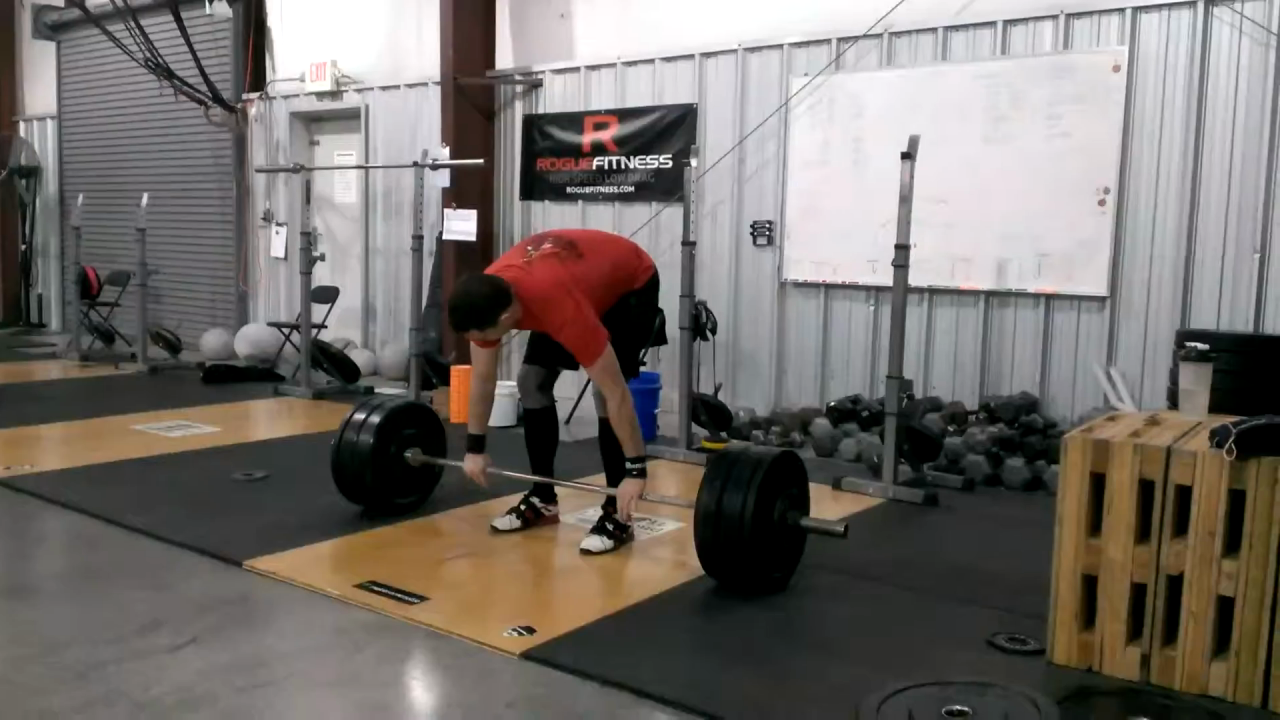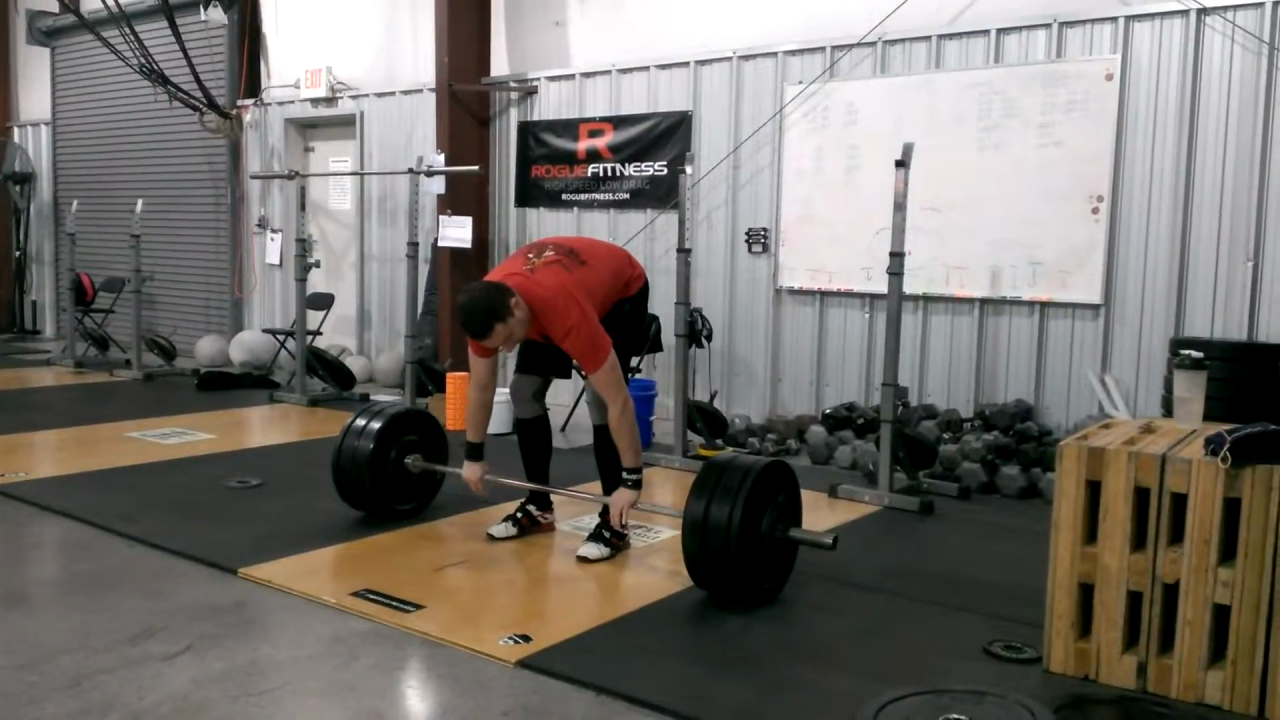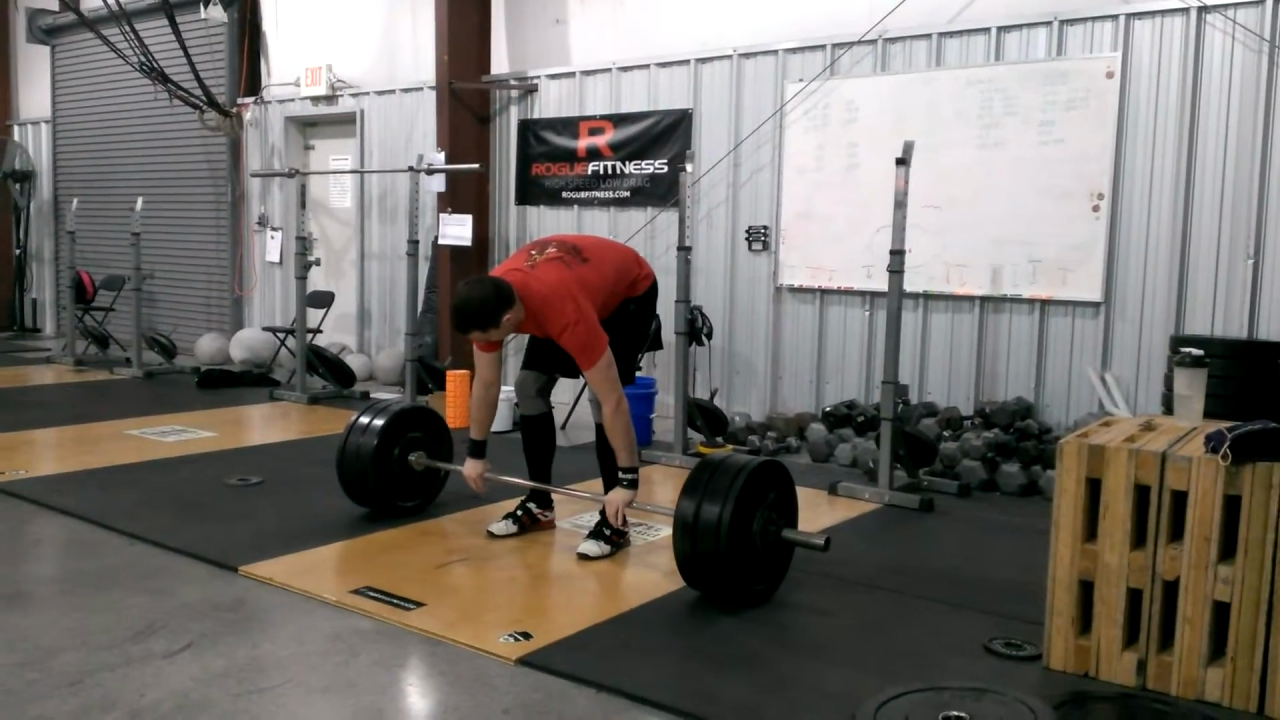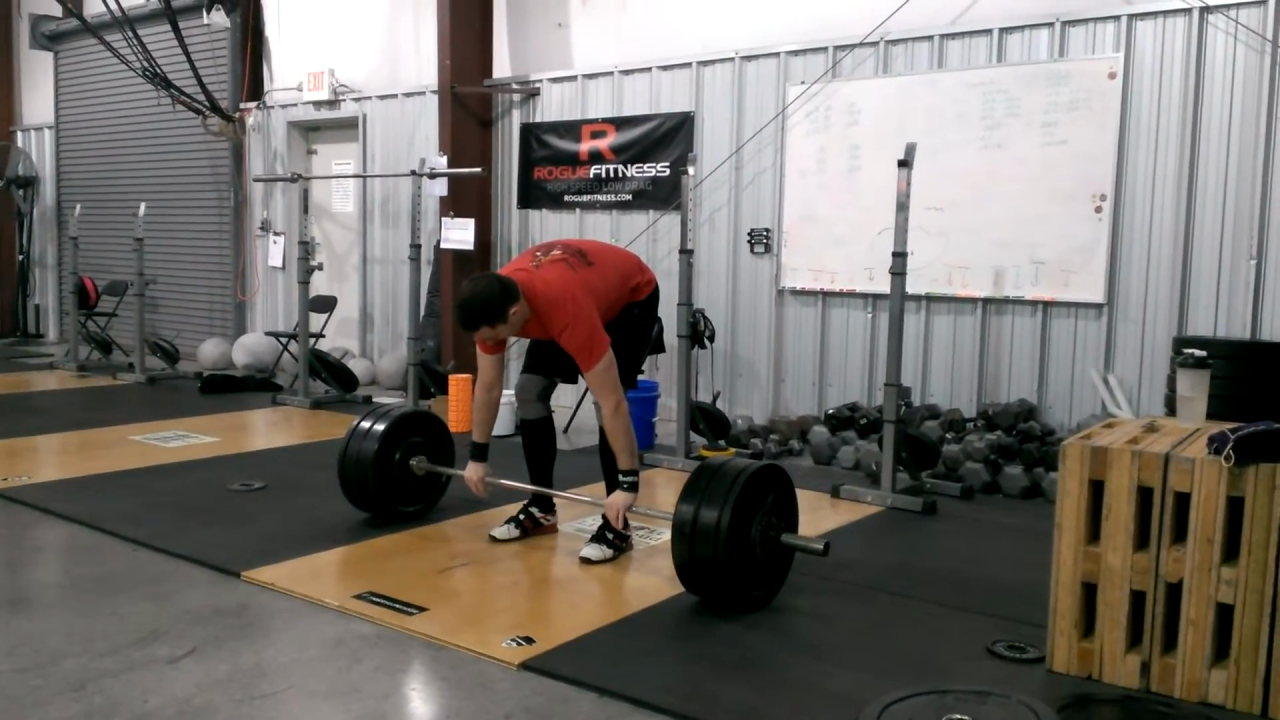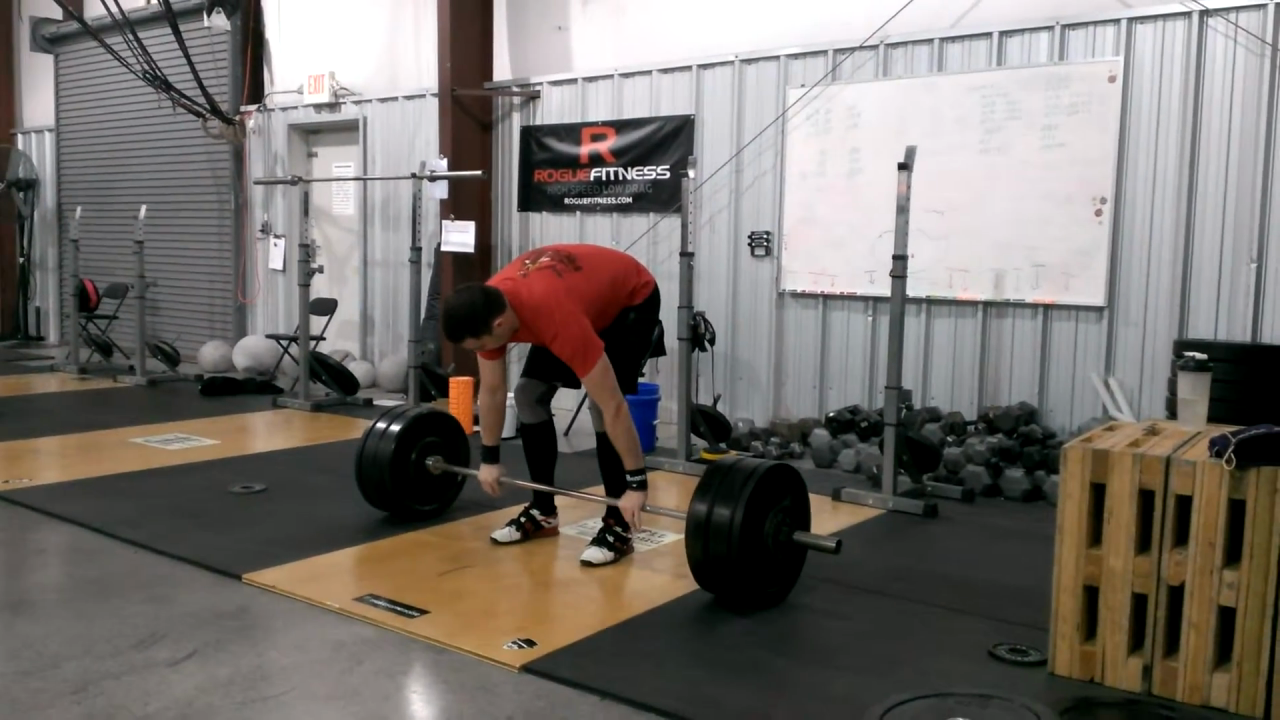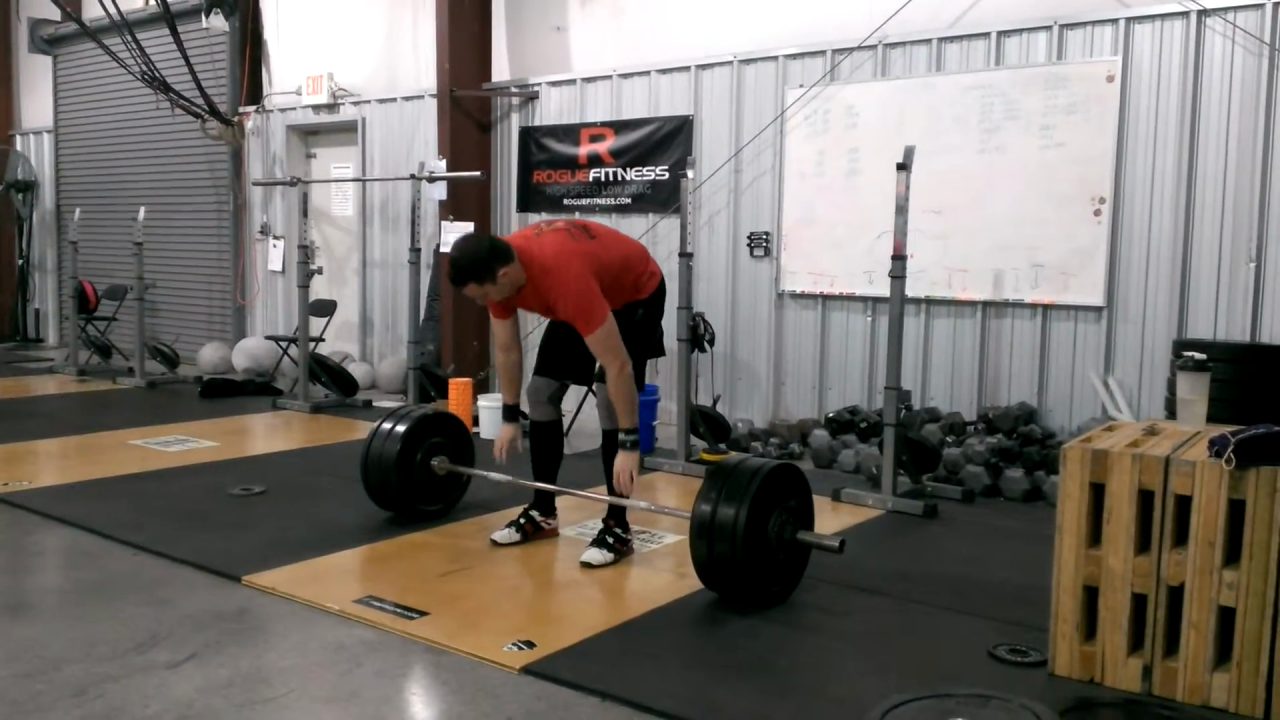
dt=0.7s
person 1, frame 1
left shoulder: (563, 308)
right shoulder: (486, 297)
left elbow: (616, 394)
right elbow: (482, 378)
left wrist: (636, 471)
right wrist: (475, 449)
left hip: (631, 285)
left knee: (602, 389)
right knee: (531, 381)
left ankle: (617, 514)
right ankle: (543, 499)
person 1, frame 2
left shoulder: (568, 315)
right shoulder: (485, 309)
left elbow: (619, 401)
right elbow: (481, 387)
left wrist: (631, 480)
right wrist: (473, 456)
left hip: (621, 291)
left knee: (598, 396)
right knee: (524, 390)
left ankle: (614, 523)
right ankle: (538, 507)
person 1, frame 3
left shoulder: (566, 313)
right shoulder: (489, 302)
left elbow: (613, 400)
right elbow: (486, 383)
left wrist: (628, 480)
right wrist: (475, 453)
left hip: (630, 292)
left knee: (598, 397)
right knee: (529, 387)
left ankle: (614, 523)
right ankle: (539, 504)
person 1, frame 4
left shoulder: (569, 313)
right shoulder: (493, 303)
left elbow: (612, 403)
right elbow: (488, 386)
left wrist: (628, 483)
right wrist: (477, 457)
left hip: (632, 298)
left knee: (602, 398)
right knee: (529, 390)
left ankle: (617, 526)
right ankle: (541, 508)
person 1, frame 5
left shoulder: (559, 320)
right shoulder: (486, 308)
left elbow: (612, 406)
right elbow: (491, 391)
left wrist: (636, 484)
right wrist: (489, 459)
left hip: (632, 300)
right hip: (585, 290)
left knee: (598, 403)
right knee: (529, 394)
left ankle: (618, 527)
right ankle: (542, 511)
person 1, frame 6
left shoulder: (565, 277)
right shoulder: (499, 270)
left elbow: (618, 365)
right elbow: (507, 349)
left wrist: (628, 446)
right wrist: (510, 419)
left hip: (636, 296)
right hip: (579, 304)
left knee: (607, 399)
right knee: (540, 394)
left ankle: (617, 528)
right ankle: (542, 513)
